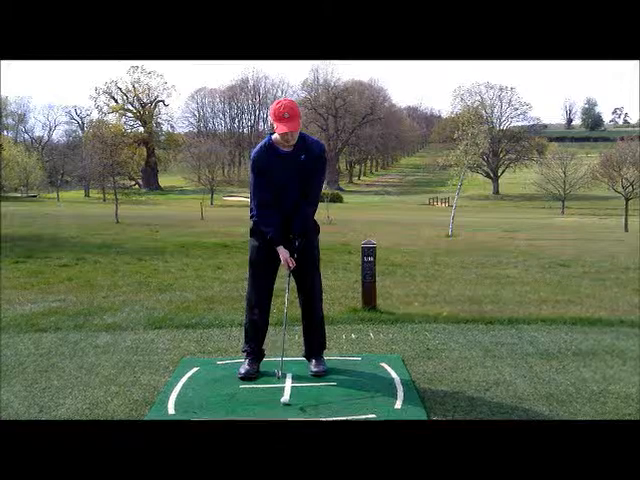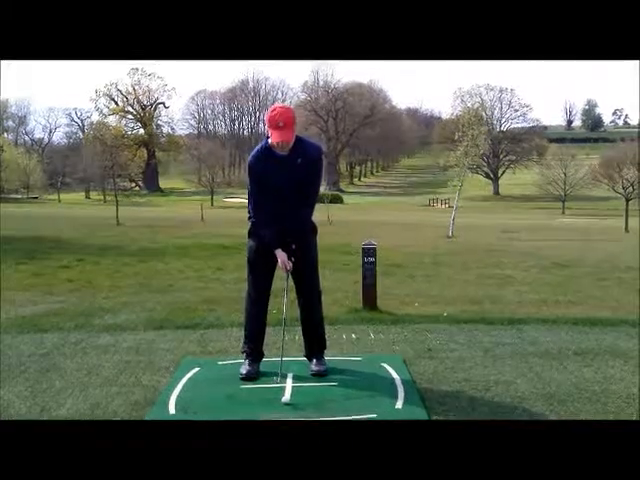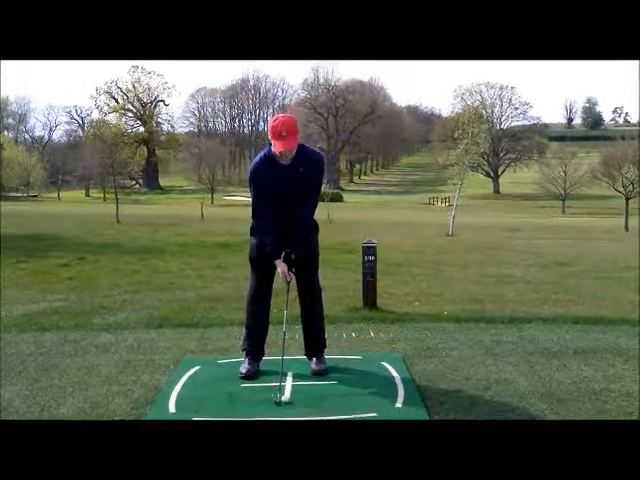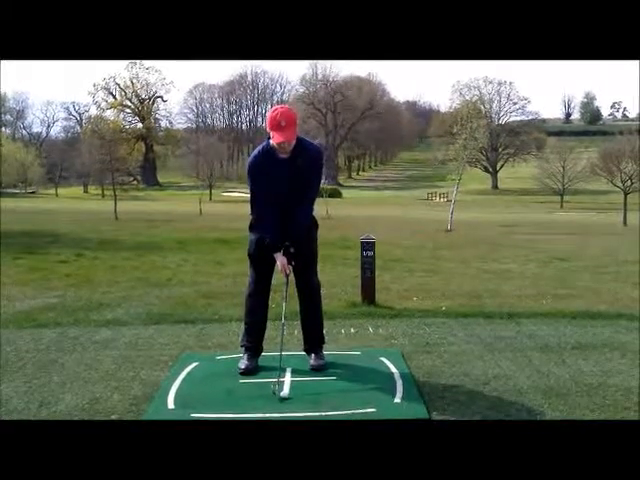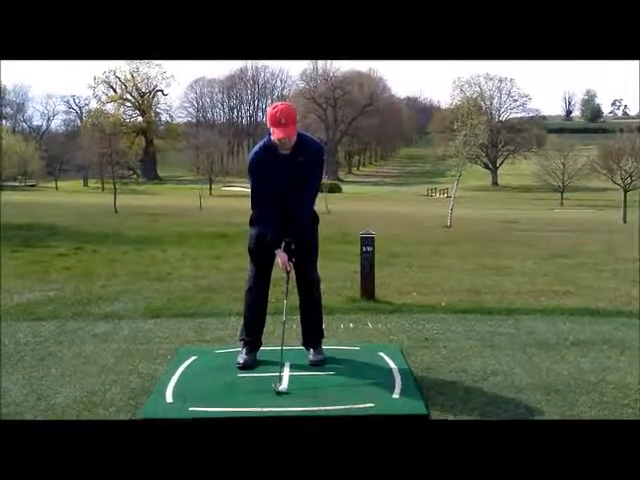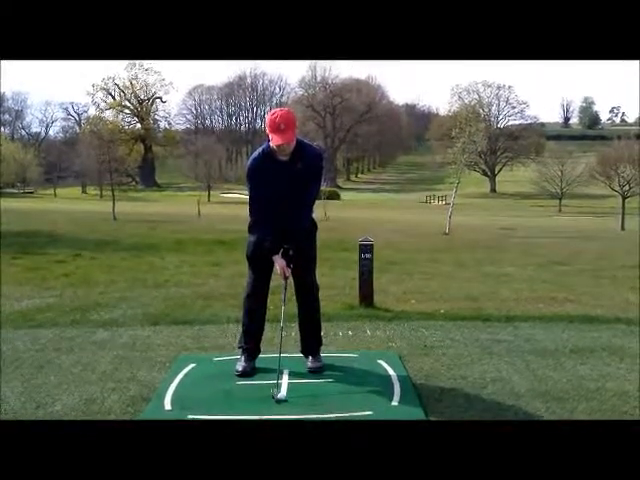
dt=0.7s
person 1, frame 1
left shoulder: (315, 150)
right shoulder: (260, 155)
left elbow: (311, 199)
right elbow: (261, 204)
left wrist: (295, 238)
right wrist: (278, 244)
left hip: (303, 230)
right hip: (266, 231)
left knee: (311, 293)
right knee: (258, 294)
left ankle: (315, 354)
right ankle: (252, 355)
person 1, frame 2
left shoulder: (312, 153)
right shoulder: (257, 159)
left elbow: (308, 201)
right elbow: (258, 207)
left wrist: (291, 241)
right wrist: (275, 246)
left hip: (300, 231)
right hip: (263, 233)
left knee: (309, 292)
right knee: (257, 293)
left ankle: (316, 353)
right ankle: (252, 355)
person 1, frame 3
left shoulder: (314, 161)
right shoulder: (259, 166)
left elbow: (307, 208)
right elbow: (262, 215)
left wrist: (292, 250)
right wrist: (276, 257)
left hip: (302, 231)
right hip: (266, 232)
left knee: (310, 290)
right knee: (259, 291)
left ankle: (316, 352)
right ankle: (252, 354)
person 1, frame 4
left shoulder: (313, 154)
right shoulder: (257, 160)
left elbow: (307, 202)
right elbow: (261, 208)
left wrist: (291, 243)
right wrist: (276, 250)
left hip: (301, 227)
right hip: (265, 228)
left knee: (309, 286)
right knee: (258, 287)
left ankle: (314, 348)
right ankle: (251, 350)
person 1, frame 5
left shoulder: (314, 150)
right shoulder: (258, 156)
left elbow: (308, 197)
right elbow: (261, 205)
left wrist: (292, 239)
right wrist: (276, 246)
left hip: (302, 222)
right hip: (266, 223)
left knee: (309, 281)
right knee: (257, 281)
left ankle: (313, 343)
right ankle: (249, 345)
person 1, frame 6
left shoulder: (312, 157)
right shoulder: (257, 162)
left elbow: (306, 204)
right elbow: (259, 211)
left wrist: (290, 246)
right wrist: (274, 252)
left hip: (301, 229)
right hip: (264, 229)
left knee: (307, 288)
right knee: (256, 289)
left ankle: (312, 350)
right ankle: (248, 352)
